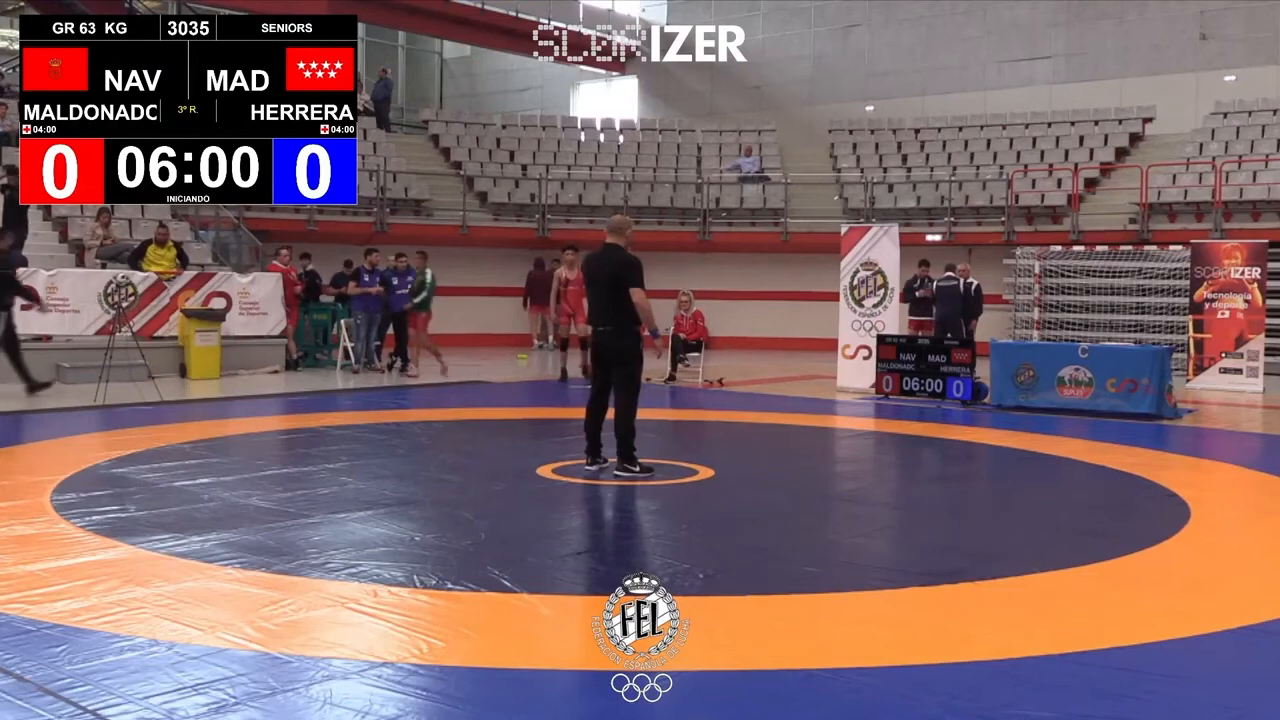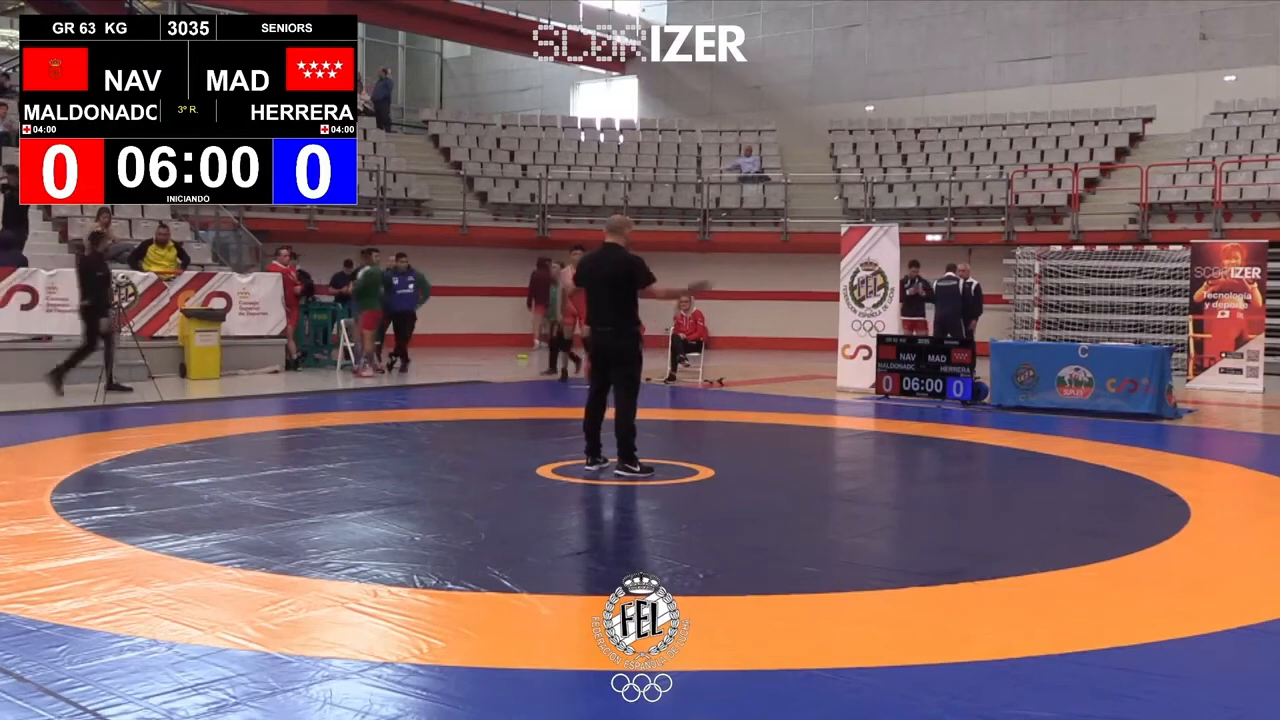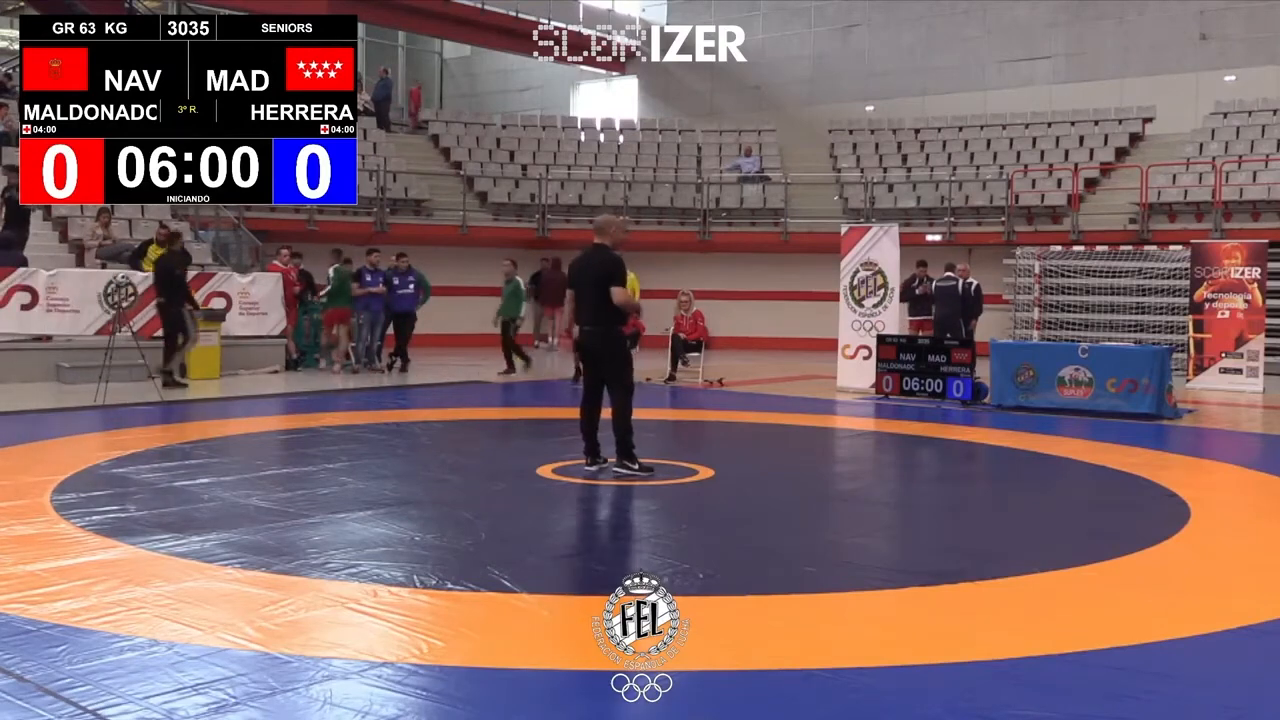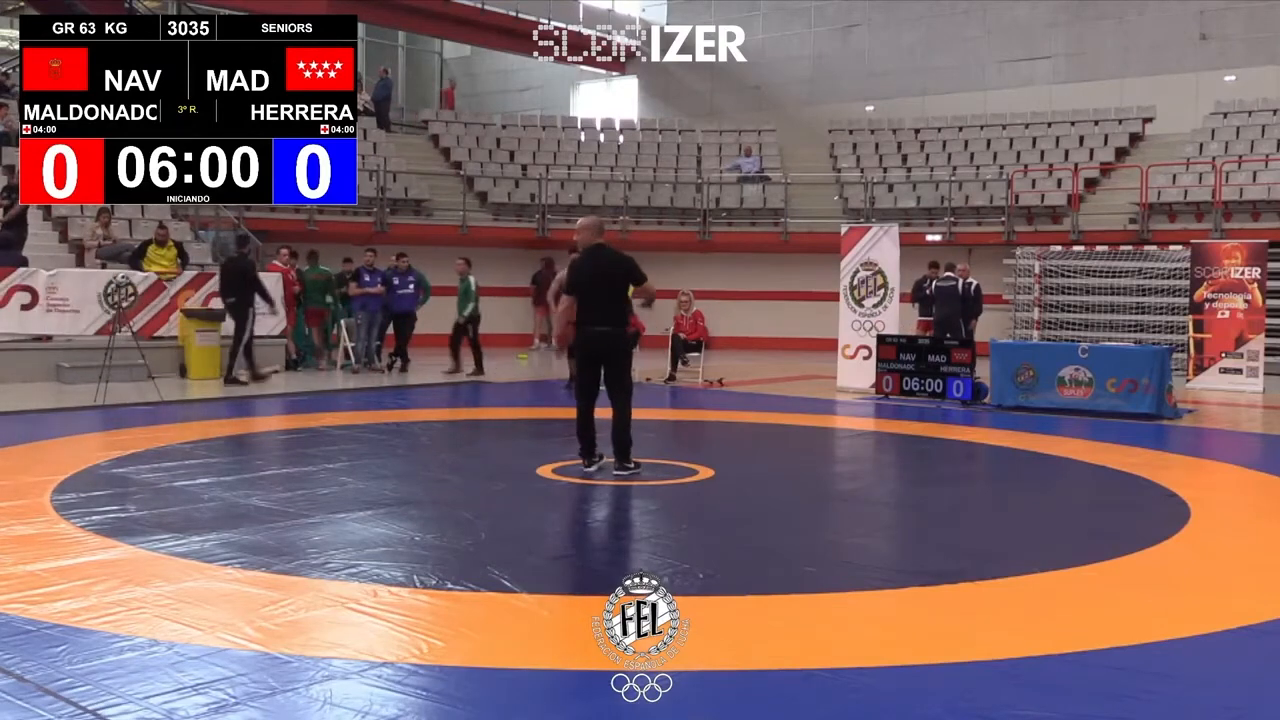
dt=0.7s
person 1, frame 1
left shoulder: (590, 262)
right shoulder: (629, 261)
right elbow: (638, 299)
right wrist: (654, 333)
left hip: (599, 336)
right hip: (624, 337)
left knee: (598, 395)
right knee: (625, 398)
left ankle: (593, 455)
right ankle: (625, 460)
person 1, frame 2
left shoulder: (587, 262)
right shoulder: (631, 261)
left elbow: (574, 288)
right elbow: (656, 292)
right wrist: (690, 289)
left hip: (598, 336)
right hip: (624, 338)
left knee: (596, 394)
right knee: (625, 398)
left ankle: (592, 455)
right ankle: (626, 460)
person 1, frame 3
left shoulder: (577, 263)
right shoulder: (613, 261)
left elbow: (570, 300)
right elbow: (619, 299)
right wrist: (636, 306)
left hip: (586, 336)
right hip: (609, 336)
left knee: (591, 395)
right knee: (620, 396)
left ankle: (591, 455)
right ankle: (625, 457)
person 1, frame 4
left shoulder: (578, 265)
right shoulder: (623, 261)
left elbow: (566, 306)
right elbow: (648, 293)
left wrist: (562, 335)
right wrist: (647, 302)
left hip: (587, 337)
right hip: (616, 336)
left knee: (585, 398)
right knee: (621, 399)
left ankle: (588, 456)
right ankle: (623, 459)
